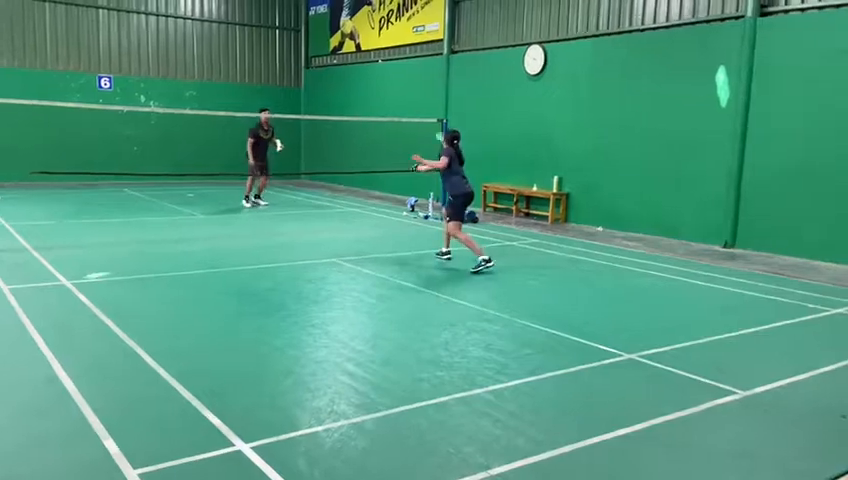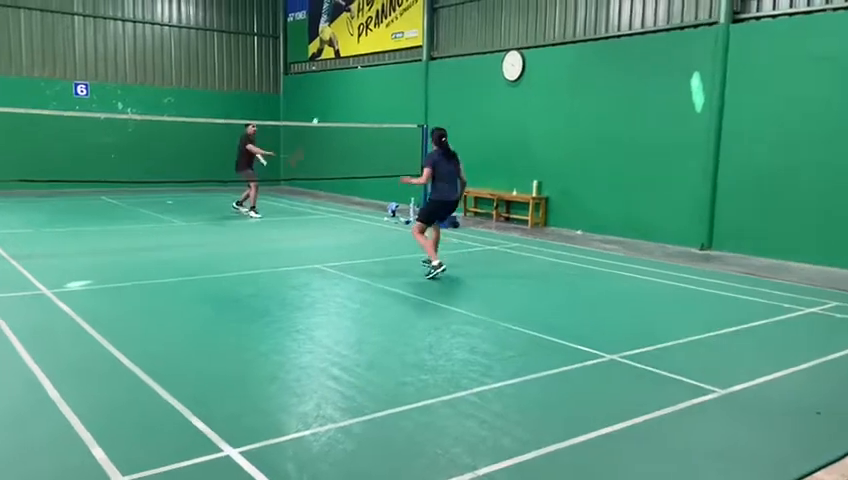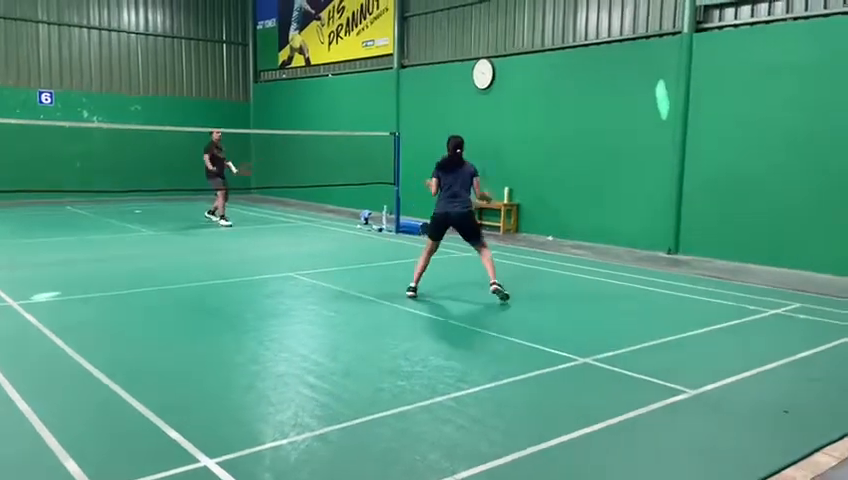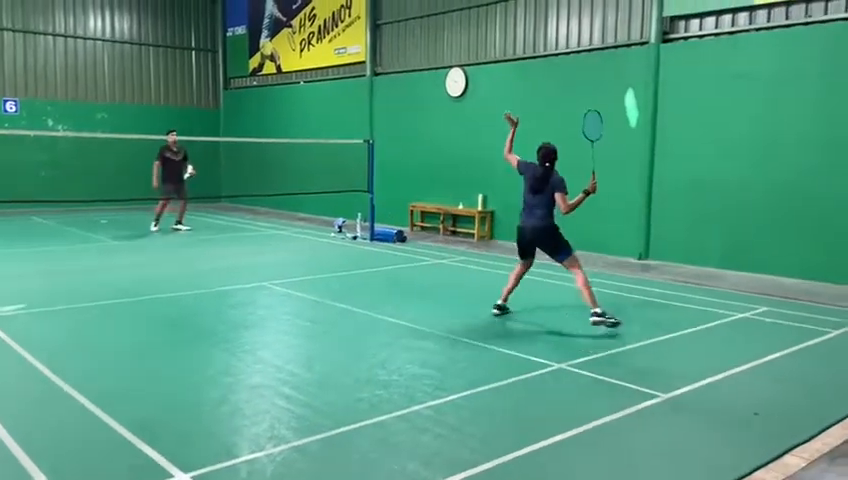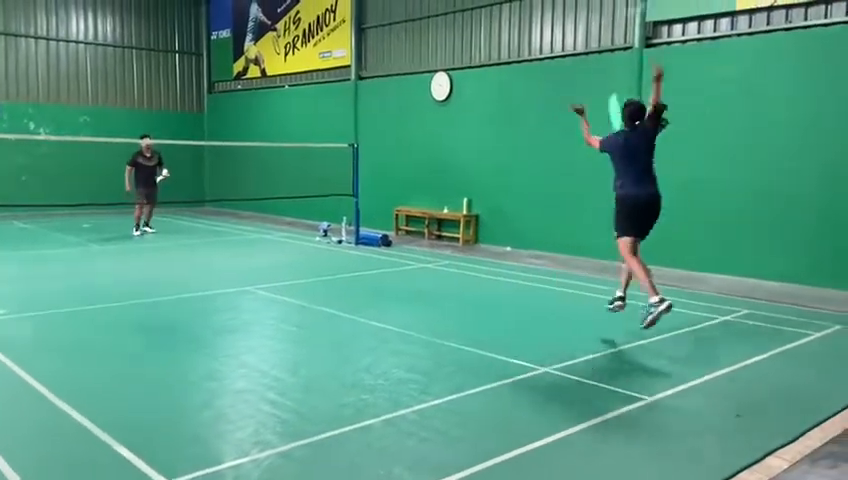
dt=0.5s
person 1, frame 1
left shoulder: (447, 151)
right shoulder: (456, 154)
left elbow: (441, 165)
right elbow: (439, 168)
left wrist: (422, 161)
right wrist: (419, 168)
left hip: (459, 194)
right hip: (464, 192)
left knee: (455, 231)
right knee: (446, 213)
left ankle: (484, 258)
right ankle: (446, 250)
person 1, frame 2
left shoulder: (432, 156)
right shoulder: (453, 156)
left elbow: (424, 180)
right elbow: (463, 179)
left wrist: (410, 180)
right wrist: (460, 195)
left hip: (438, 199)
right hip: (453, 200)
left knee: (417, 231)
right knee: (435, 224)
left ankle: (436, 263)
right ankle: (433, 259)
person 1, frame 3
left shoulder: (441, 165)
right shoulder: (470, 167)
left elbow: (434, 191)
right elbow: (479, 195)
left wrist: (430, 184)
right wrist: (489, 199)
left hip: (442, 214)
right hip: (463, 214)
left knee: (428, 251)
right knee: (483, 250)
left ankle: (412, 287)
right ankle: (494, 284)
person 1, frame 4
left shoulder: (528, 169)
right shoulder: (556, 179)
left elbow: (507, 154)
right elbow: (565, 209)
left wrist: (513, 129)
right wrist: (586, 192)
left hip: (524, 230)
right hip: (544, 230)
left knee: (523, 266)
right knee: (576, 269)
left ankle: (501, 303)
right ankle: (596, 312)
person 1, frame 5
left shoulder: (616, 139)
right shoulder: (649, 131)
left elbow: (591, 141)
right elbow: (655, 108)
left wrist: (582, 117)
right wrist: (657, 81)
left hip: (629, 200)
right hip: (652, 200)
left knee: (627, 253)
right knee: (632, 247)
left ankle: (657, 300)
right ankle: (621, 294)
